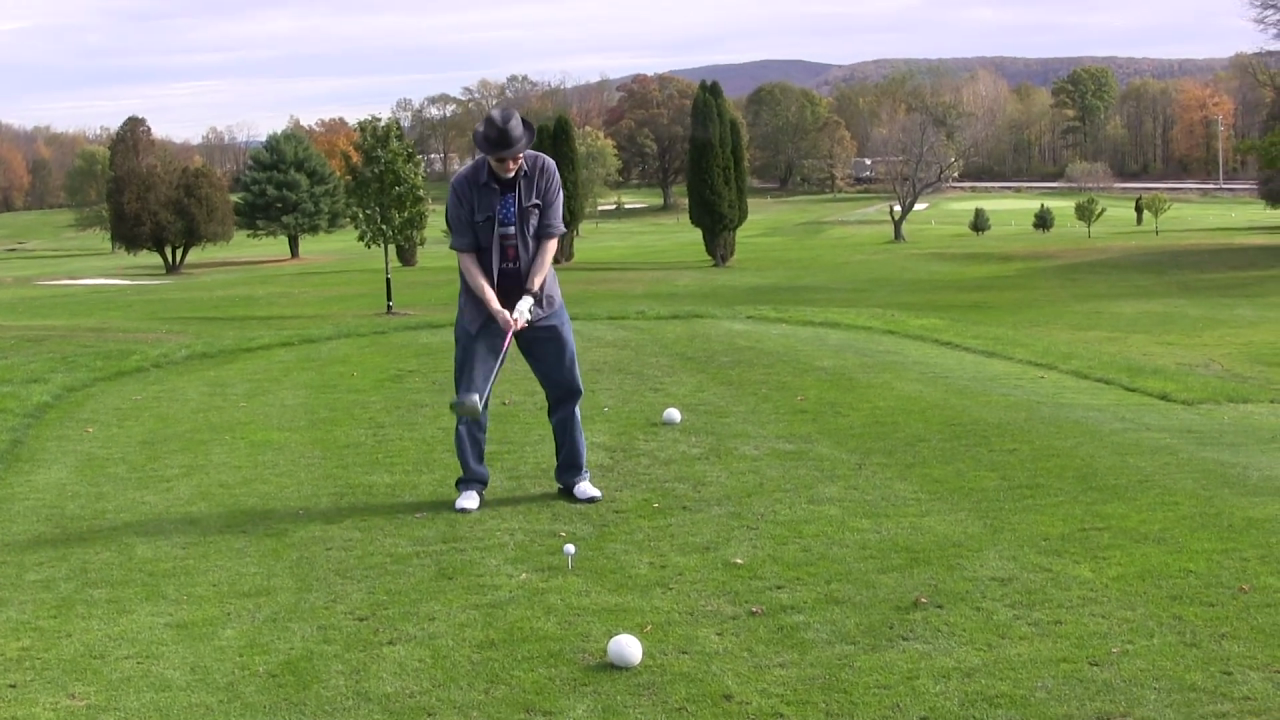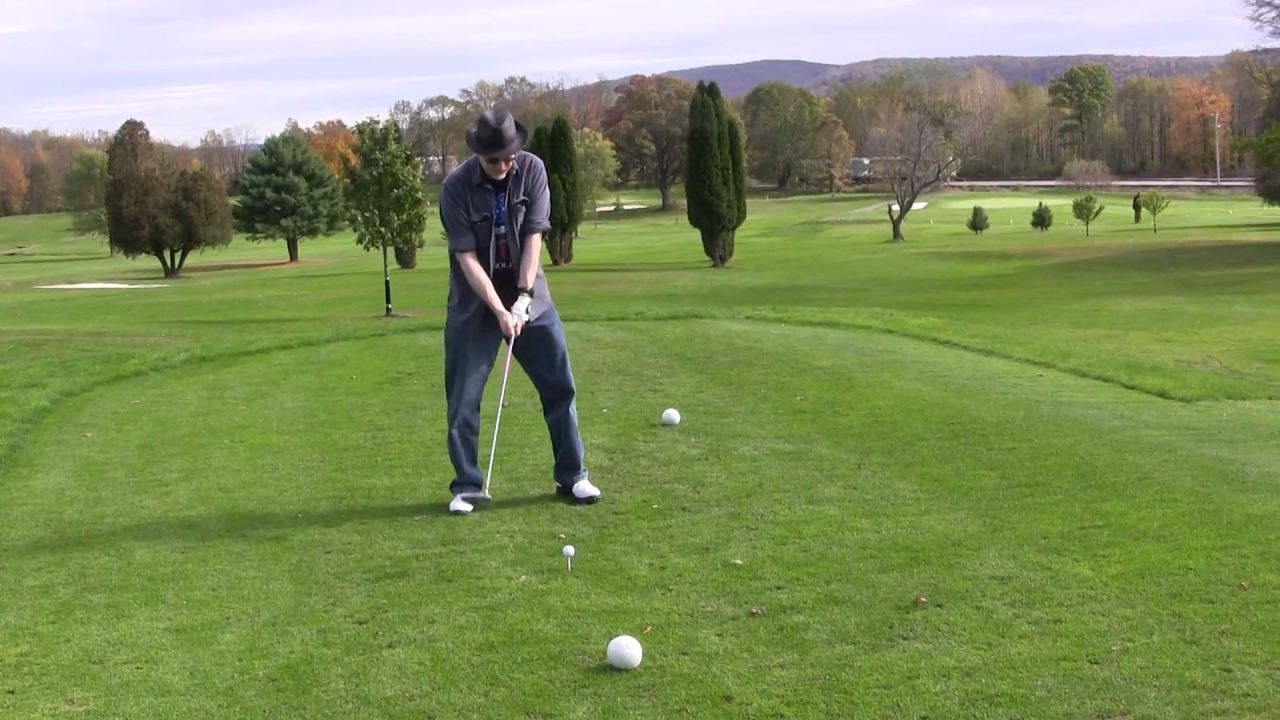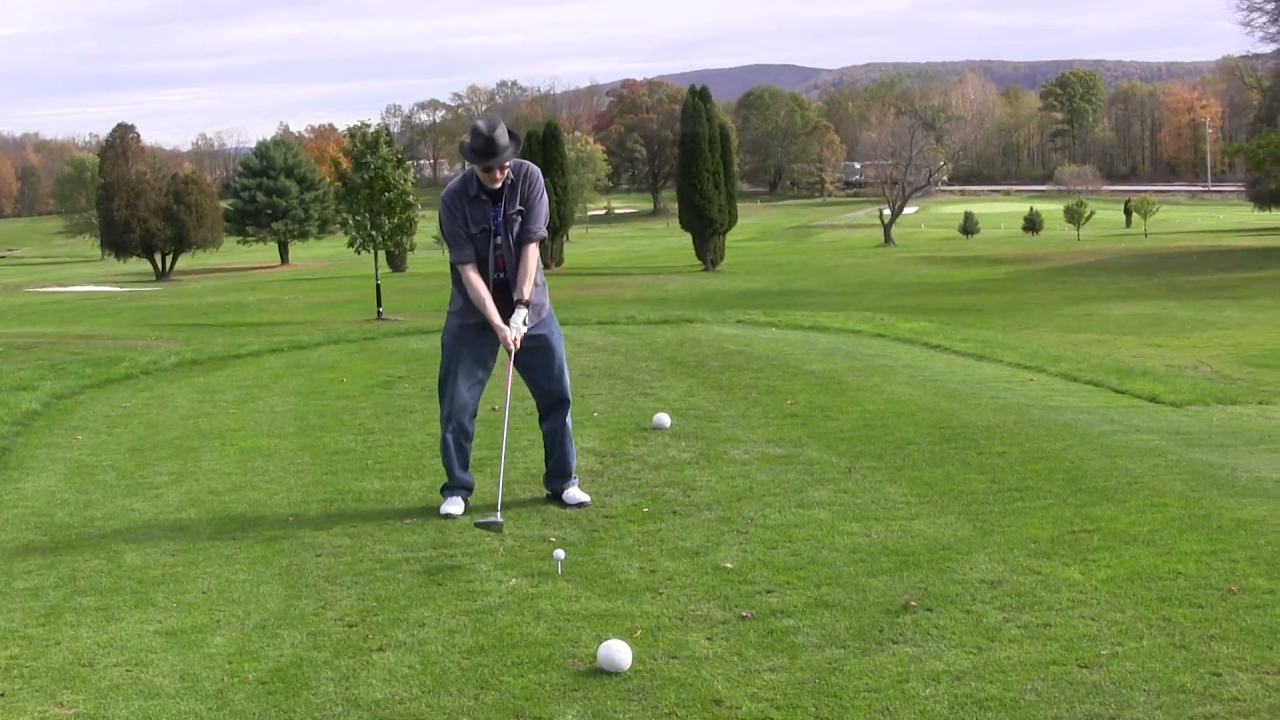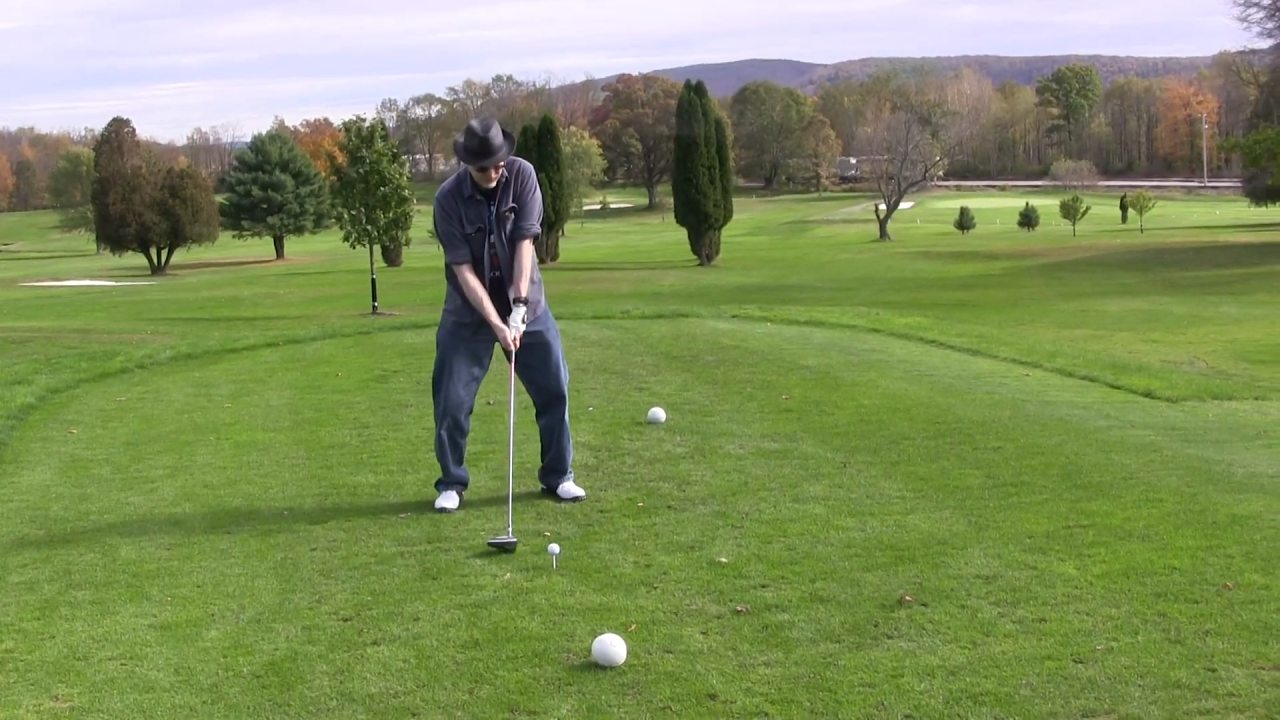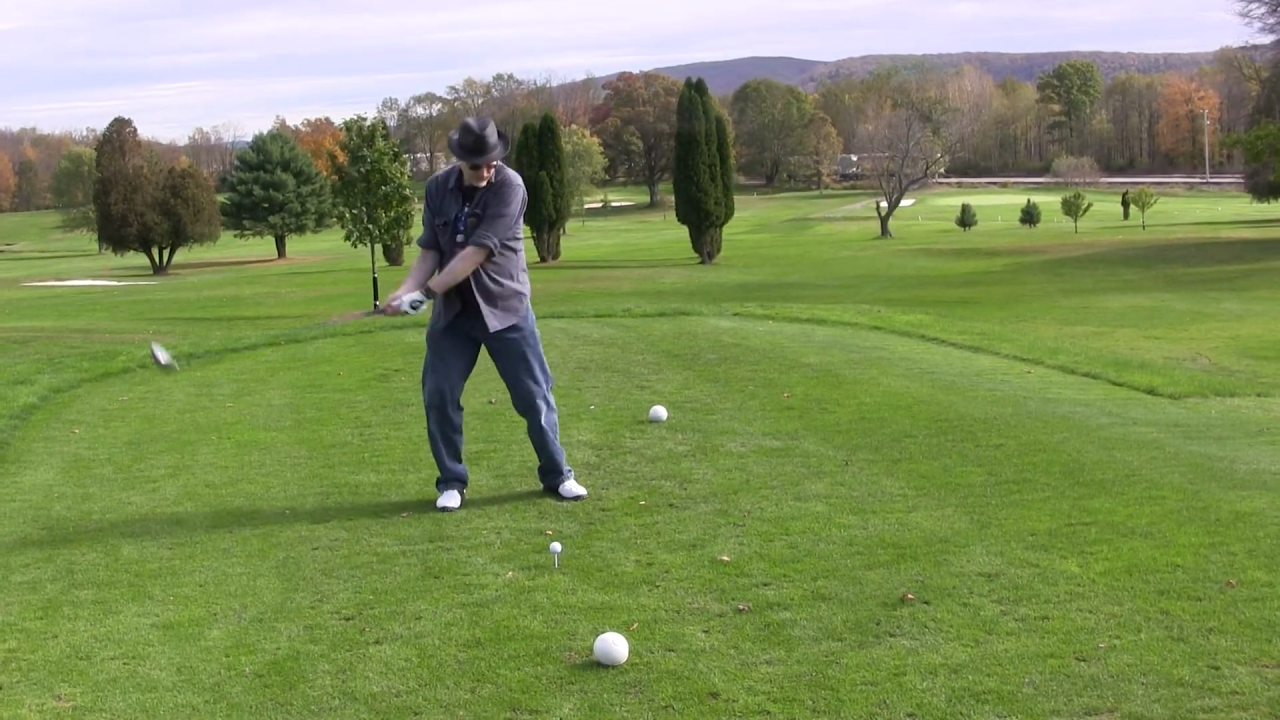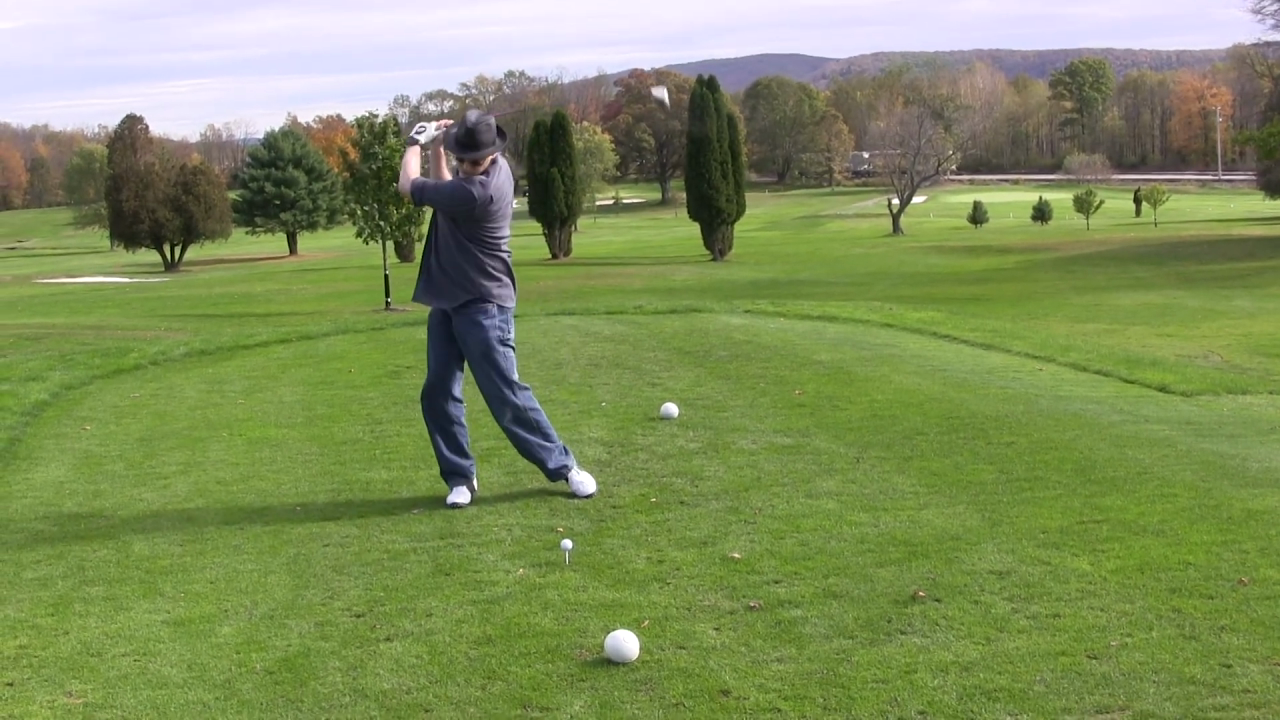
dt=0.5s
person 1, frame 1
left shoulder: (545, 170)
right shoulder: (464, 184)
left elbow: (550, 239)
right elbow: (465, 255)
left wrist: (528, 298)
right wrist: (494, 308)
left hip: (539, 298)
right hip: (483, 303)
left knee: (566, 386)
right knee: (471, 394)
left ankle: (573, 475)
right ankle: (472, 482)
person 1, frame 2
left shoulder: (532, 169)
right shoulder: (456, 186)
left elbow: (534, 237)
right elbow: (465, 257)
left wrist: (523, 296)
right wrist: (499, 310)
left hip: (530, 299)
right hip: (474, 305)
left knee: (559, 386)
right knee: (464, 398)
left ankle: (572, 474)
right ankle: (466, 484)
person 1, frame 3
left shoulder: (529, 177)
right shoulder: (453, 198)
left elbow: (530, 246)
right elbow: (467, 269)
left wrist: (521, 308)
right wrist: (497, 324)
left hip: (530, 306)
right hip: (473, 313)
left knee: (556, 393)
right knee: (457, 402)
left ankle: (562, 480)
right ankle: (457, 488)
person 1, frame 4
left shoulder: (522, 174)
right shoulder: (448, 198)
left elbow: (525, 242)
right elbow: (462, 269)
left wrist: (519, 305)
right wrist: (495, 323)
left hip: (526, 303)
right hip: (469, 311)
left knee: (553, 390)
right knee: (452, 400)
left ankle: (557, 475)
right ankle: (452, 482)
person 1, frame 5
left shoulder: (510, 187)
right shoulder: (438, 186)
left elbow: (476, 253)
right elbow: (431, 248)
left wrist: (427, 291)
right wrist: (407, 288)
left hip: (507, 308)
right hip: (454, 308)
left knee: (534, 395)
right knee: (440, 396)
left ankle: (557, 474)
right ankle: (452, 481)
person 1, frame 6
left shoulder: (478, 190)
right shoulder: (473, 174)
left elbow: (409, 186)
right elbow: (443, 189)
left wrist: (416, 144)
right wrist: (437, 146)
left hip: (483, 303)
right hip: (450, 299)
left knee: (505, 395)
right knee: (438, 392)
left ankle: (561, 464)
right ankle: (460, 477)
